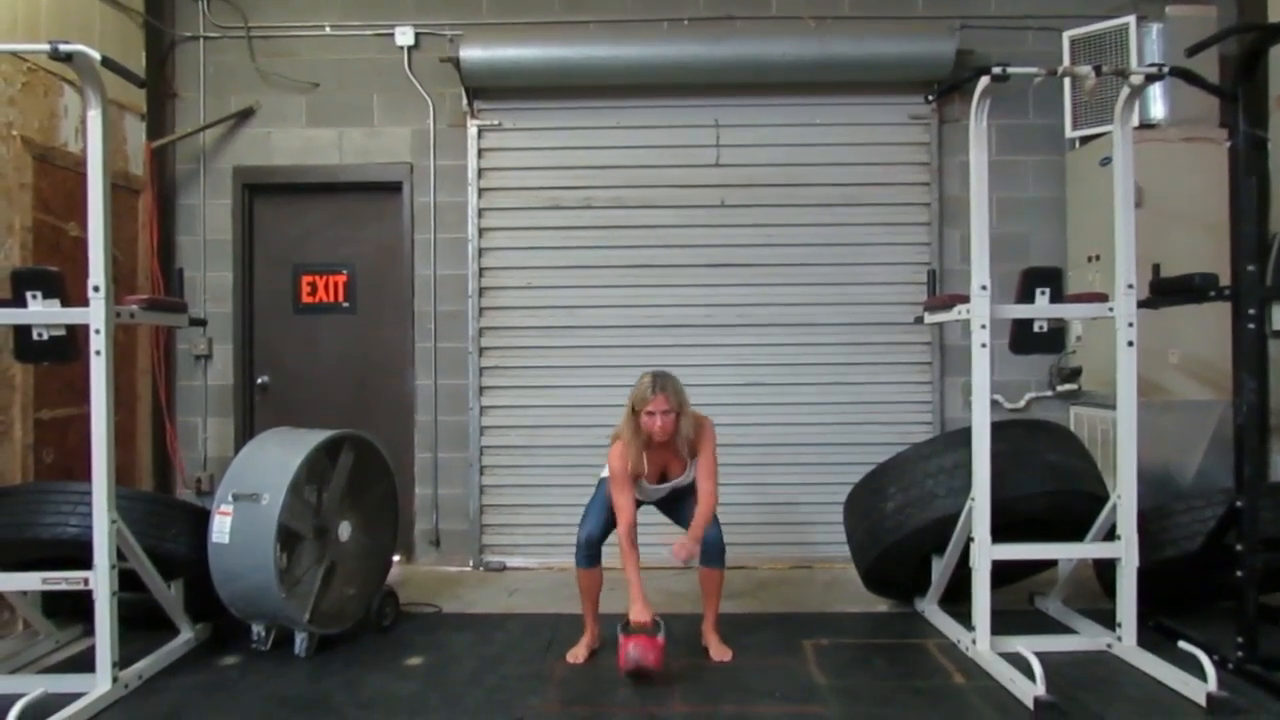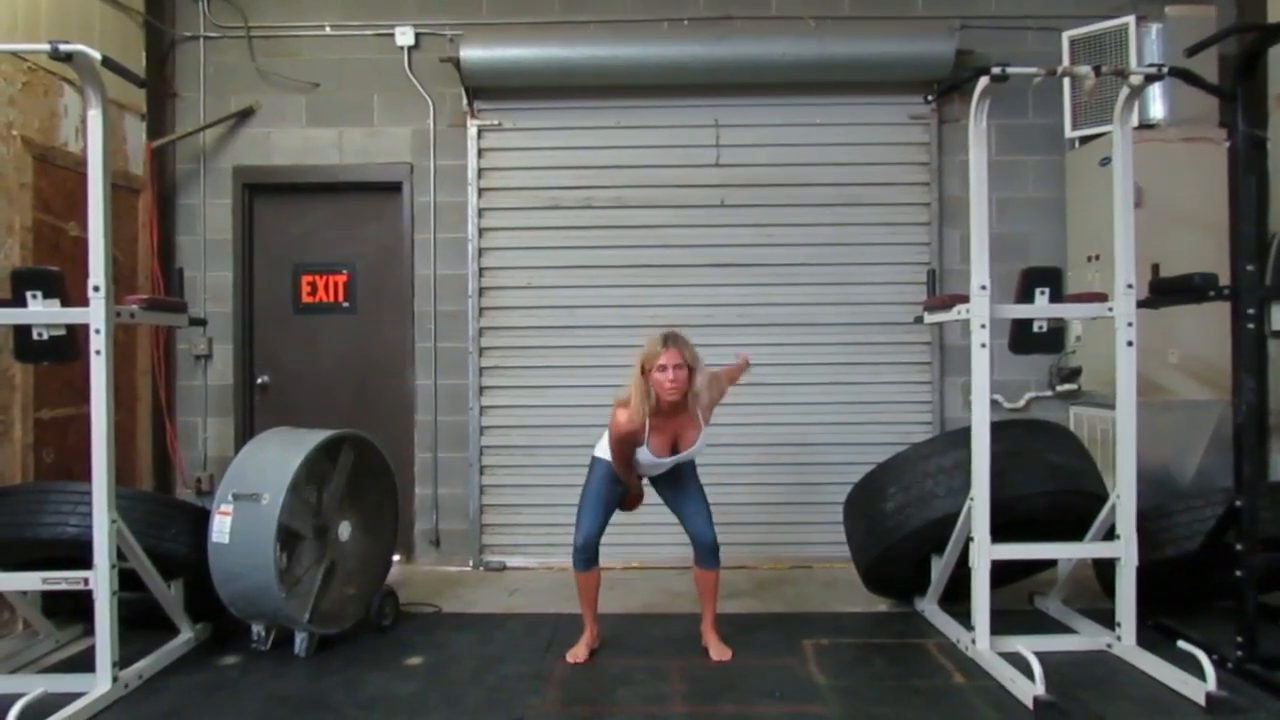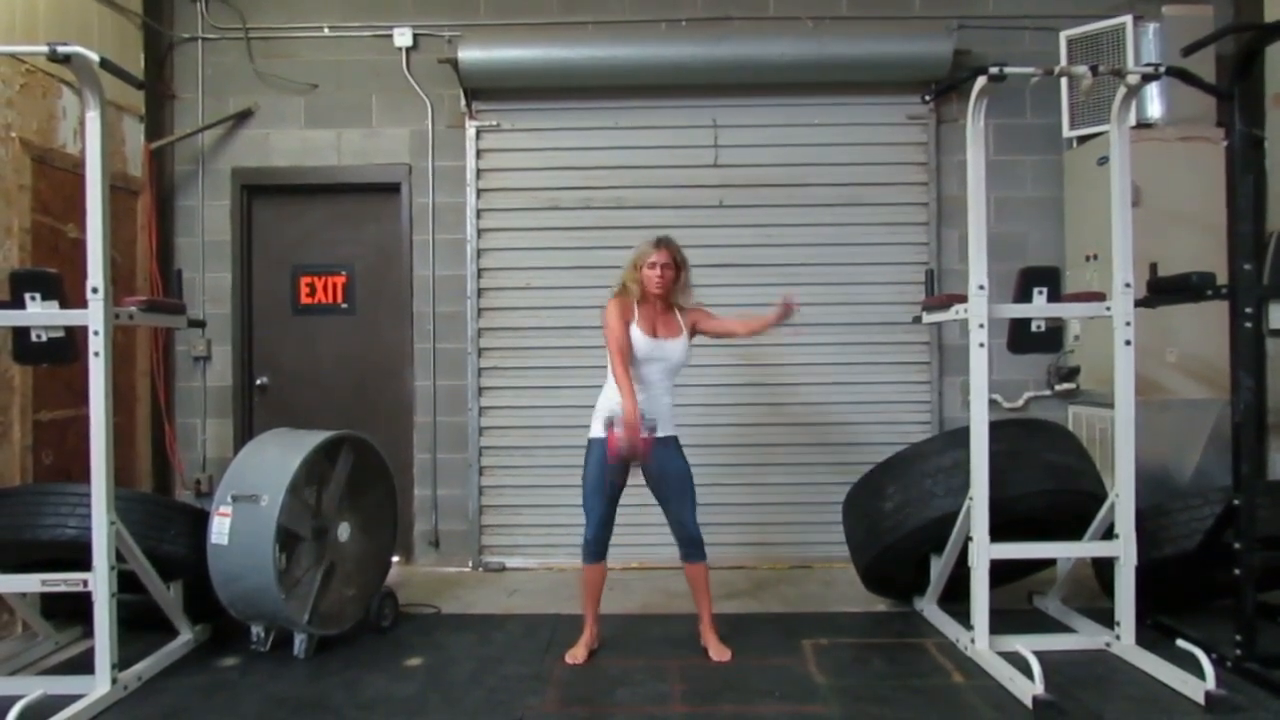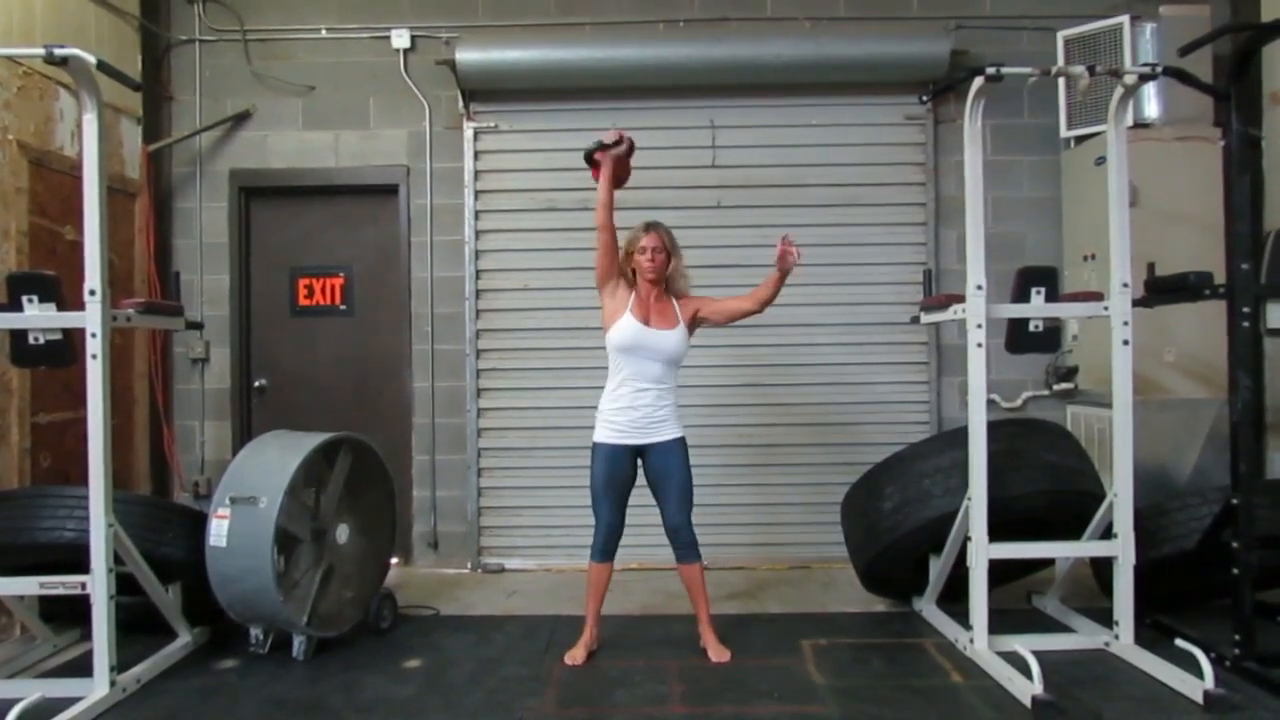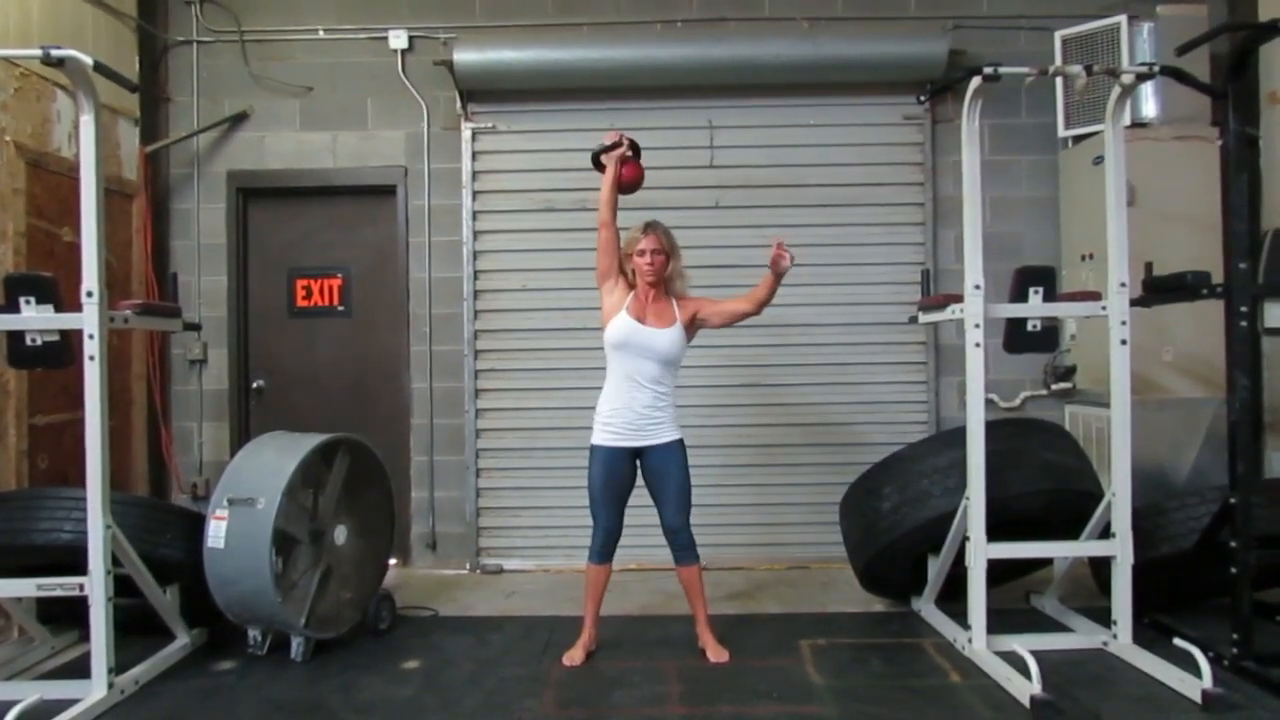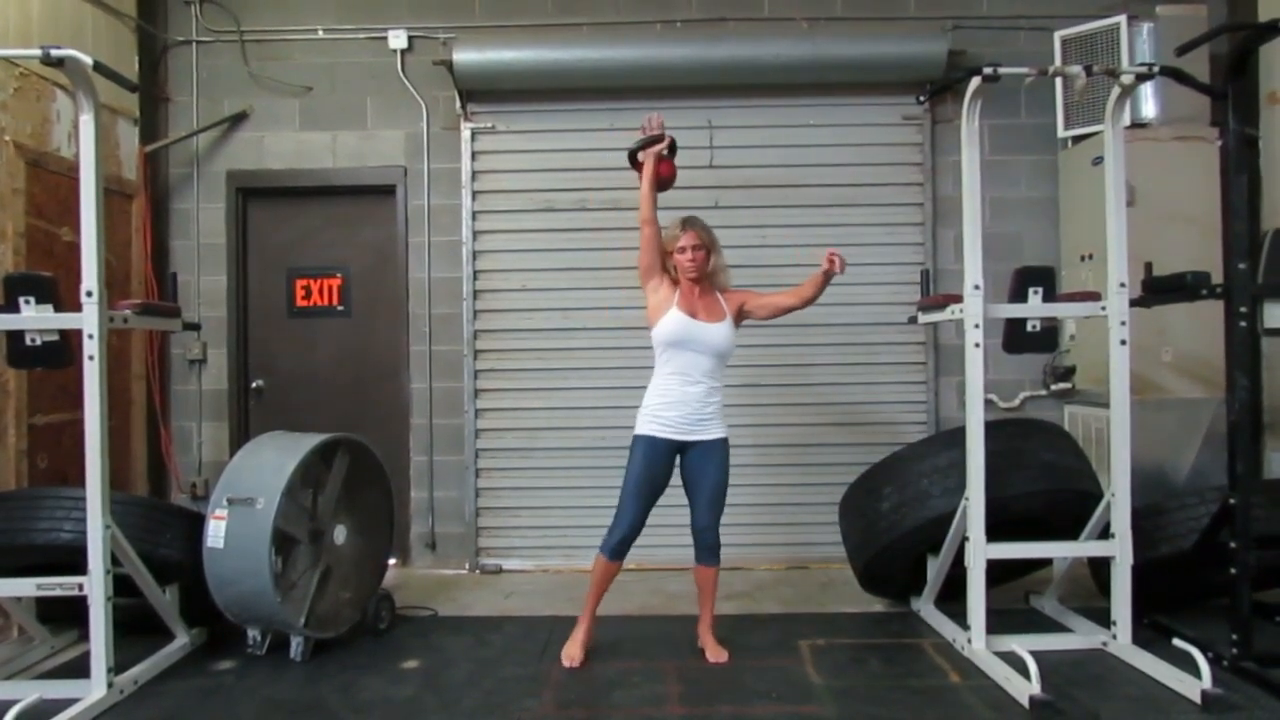
dt=0.5s
person 1, frame 1
left shoulder: (700, 430)
right shoulder: (623, 448)
left elbow: (708, 496)
right elbow: (626, 529)
left wrist: (693, 539)
right wrist: (637, 600)
left hip: (677, 490)
right hip: (622, 486)
left knee: (712, 540)
right knee: (588, 539)
left ankle: (710, 631)
right ankle: (590, 633)
person 1, frame 2
left shoulder: (707, 394)
right shoulder: (627, 417)
left elbow: (733, 370)
right elbow: (621, 464)
left wrist: (742, 364)
right wrist: (633, 488)
left hip: (675, 467)
right hip: (614, 463)
left knee: (706, 540)
right knee: (585, 542)
left ankle: (709, 631)
right ankle: (590, 633)
person 1, frame 3
left shoulder: (687, 317)
right shoulder: (620, 308)
left elbow: (740, 328)
right elbow: (618, 364)
left wrist: (778, 315)
right wrist: (629, 408)
left hip: (661, 435)
right hip: (610, 432)
left knee: (688, 531)
right knee: (597, 535)
left ankle: (707, 630)
right ankle: (589, 632)
person 1, frame 4
left shoulder: (687, 309)
right shoulder: (616, 296)
left elbow: (753, 303)
right elbow: (603, 230)
left wrist: (780, 272)
right wrist: (606, 169)
left hip: (664, 437)
right hip: (613, 436)
left knee: (681, 531)
right knee: (606, 535)
left ankle: (706, 631)
right ankle: (589, 633)
person 1, frame 5
left shoulder: (687, 310)
right shoulder: (615, 295)
left elbow: (748, 306)
right elbow: (605, 225)
left wrist: (775, 275)
right wrist: (612, 165)
left hip: (663, 438)
right hip: (612, 437)
left knee: (679, 533)
right knee: (605, 536)
left ankle: (704, 631)
right ankle: (587, 634)
person 1, frame 6
left shoulder: (732, 304)
right shoulder: (660, 291)
left elbow: (796, 300)
right elbow: (646, 223)
left wrist: (825, 275)
right wrist: (650, 162)
left hip: (708, 437)
right hip: (657, 431)
left knee: (707, 534)
right knee: (625, 529)
left ankle: (706, 631)
right ankle: (583, 627)
